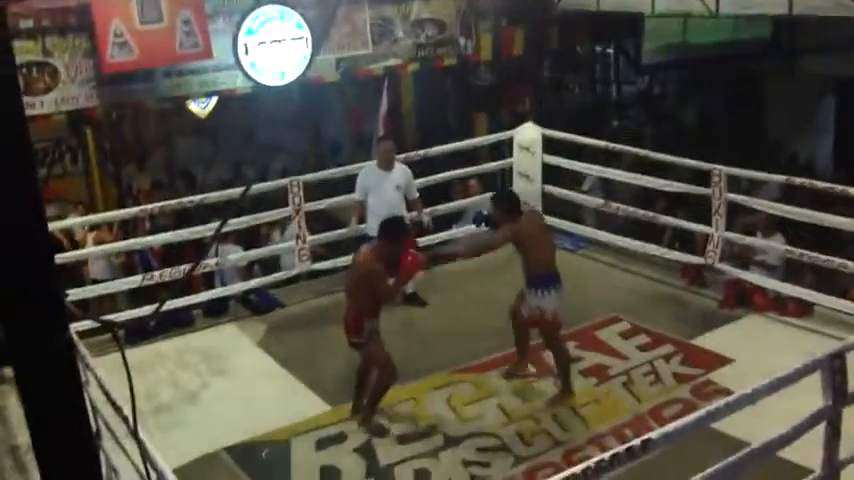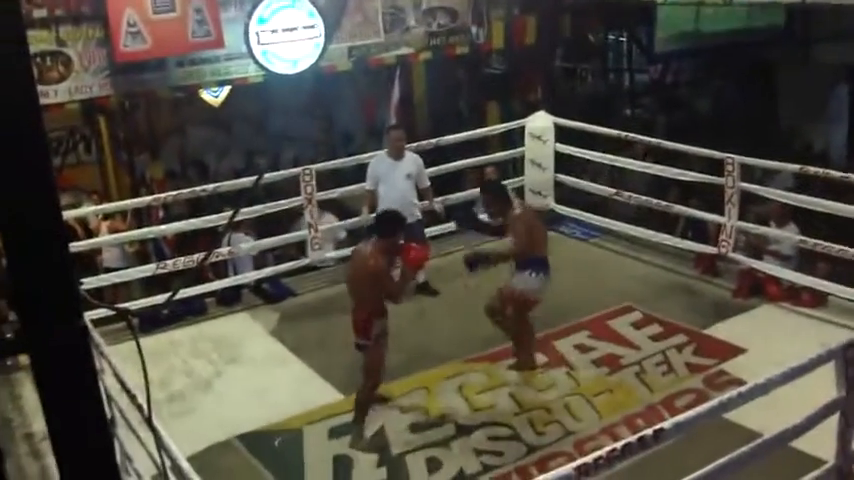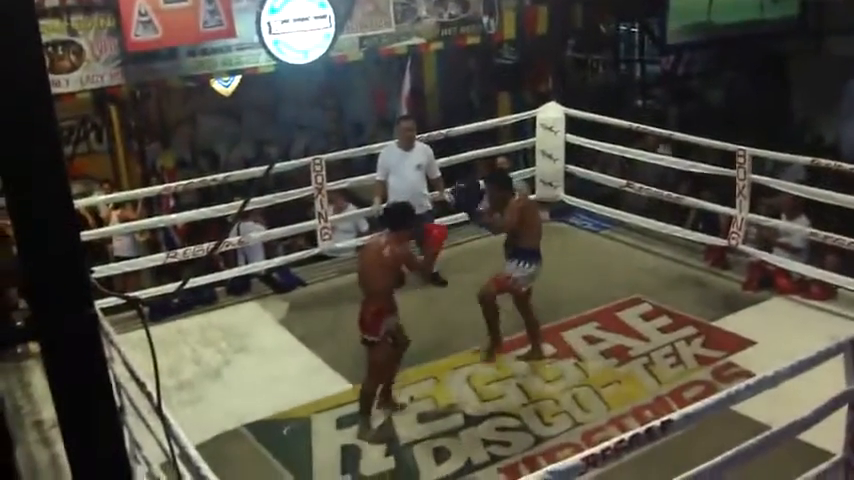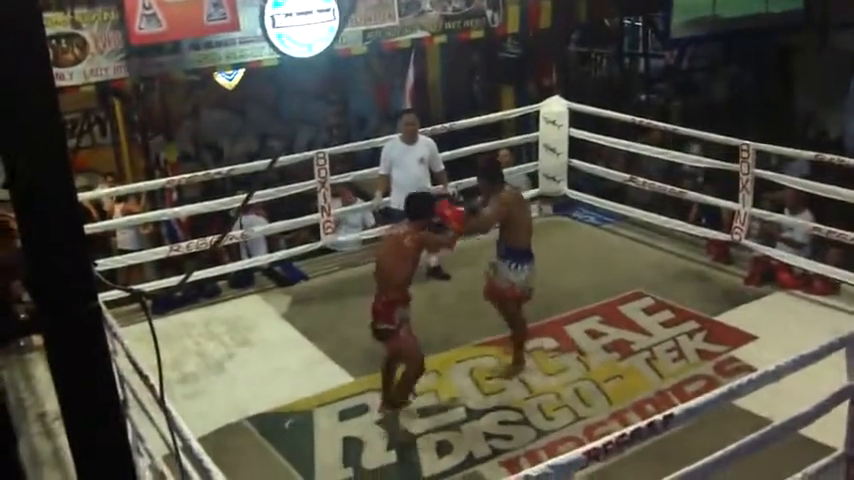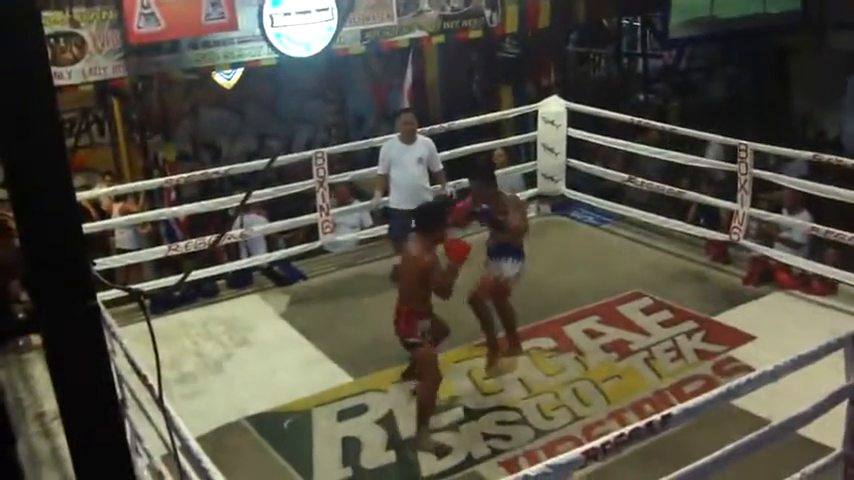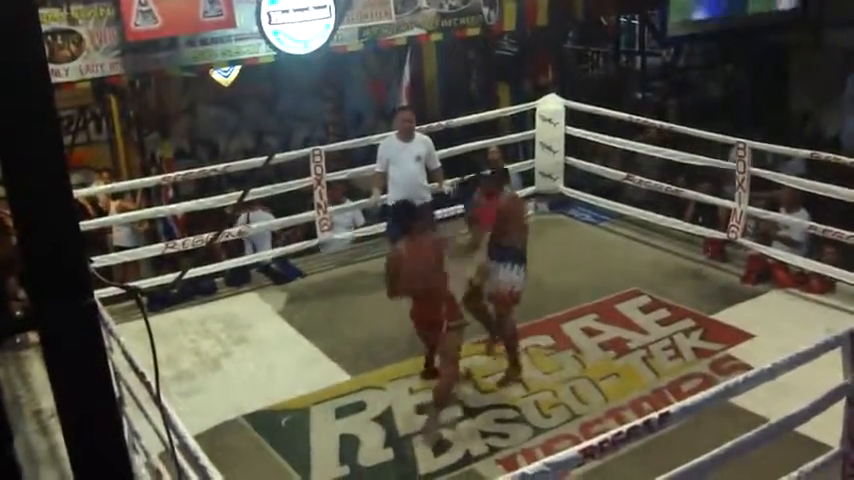
dt=0.3s
person 1, frame 1
left shoulder: (368, 250)
right shoulder: (372, 265)
right elbow: (386, 296)
left wrist: (401, 273)
right wrist: (404, 276)
left hip: (359, 315)
right hip: (361, 322)
left knee: (370, 361)
right knee: (388, 372)
left ankle: (358, 406)
right ankle: (367, 417)
person 1, frame 2
left shoulder: (362, 248)
right shoulder: (378, 264)
right elbow: (395, 296)
left wrist: (394, 257)
right wrist: (409, 270)
left hip: (364, 313)
right hip: (370, 320)
left knee: (374, 364)
right knee: (372, 378)
left ankle: (371, 395)
right ankle: (357, 433)
person 1, frame 3
left shoulder: (372, 243)
right shoulder: (399, 251)
right elbow: (425, 270)
right wrist: (433, 246)
left hip: (374, 308)
right hip: (379, 315)
left knee: (401, 343)
right knee: (376, 373)
left ankle: (385, 398)
right ankle: (364, 425)
person 1, frame 4
left shoulder: (392, 232)
right shoulder: (419, 237)
right elbow: (448, 242)
right wrist: (454, 223)
left hip: (383, 303)
right hip: (393, 310)
left knee: (394, 352)
right knee: (416, 364)
left ankle: (388, 400)
right ankle: (392, 407)
person 1, frame 5
left shoulder: (414, 243)
right shoulder: (426, 259)
right elbow: (444, 291)
right wrist: (455, 263)
left hip: (410, 311)
right hip: (414, 318)
left knee: (441, 331)
right knee: (432, 378)
left ankle: (412, 370)
right ankle: (422, 436)
person 1, frame 6
left shoulder: (395, 255)
right shoulder: (432, 240)
left elbow: (392, 293)
left hip: (419, 311)
right hip: (443, 309)
left knee: (434, 342)
right knee: (450, 368)
left ankle: (429, 369)
right ankle: (432, 422)
person 2, frame 1
left shoulder: (517, 228)
right shoulder: (531, 216)
left elbow: (484, 247)
left wrist: (446, 255)
right wrist: (493, 222)
left hip: (543, 287)
right hip: (537, 283)
left knee: (552, 339)
right knee: (517, 315)
left ankle: (566, 388)
right ankle: (521, 364)
person 2, frame 2
left shoulder: (517, 217)
right shoulder: (514, 210)
left elbow: (518, 251)
left wrist: (486, 258)
left hip: (533, 272)
right hip: (530, 270)
left knee: (494, 308)
right knee: (519, 314)
left ankle: (521, 349)
right ankle: (527, 359)
person 2, frame 3
left shoulder: (517, 204)
right shoulder: (511, 202)
left elbow: (502, 227)
right elbow: (495, 220)
left wrist: (479, 215)
left hip: (524, 262)
right hip: (522, 260)
left knee: (485, 294)
right knee: (522, 304)
left ankle: (495, 339)
right ankle: (536, 349)
person 2, frame 4
left shoulder: (504, 199)
right shoulder: (508, 193)
left elbow: (482, 225)
left hip: (516, 262)
right hip: (508, 257)
left knee: (512, 311)
right knee: (493, 295)
left ankle: (518, 360)
right ankle: (516, 345)
person 2, frame 5
left shoulder: (510, 202)
right shoulder: (484, 202)
left elbow: (519, 229)
right elbow: (457, 217)
left wrist: (494, 220)
left hip: (509, 258)
right hip: (496, 256)
left knee: (477, 299)
right knee: (500, 300)
left ankle: (494, 349)
right ankle: (514, 345)
person 2, frame 6
left shoulder: (508, 201)
right shoulder: (494, 201)
right elbow: (480, 226)
left hip: (510, 264)
right hip: (494, 260)
left knee: (503, 315)
right knee: (470, 300)
left ankle: (514, 367)
right ankle: (495, 334)
person 3, frame 1
left shoulder: (404, 171)
right shoulder: (366, 173)
left elbow: (413, 197)
right elbow: (360, 199)
left wrist: (421, 214)
right wrist: (355, 219)
right hip: (376, 229)
left ankle: (409, 292)
person 3, frame 2
left shoulder: (415, 160)
right shoulder: (377, 162)
left elbow: (424, 185)
right elbow: (370, 189)
left wrist: (432, 203)
right wrist: (366, 209)
left hip: (412, 215)
left ankle: (421, 282)
person 3, frame 3
left shoulder: (425, 150)
right shoulder: (387, 153)
left elbow: (434, 175)
right elbow: (381, 179)
left wrist: (442, 193)
right wrist: (377, 200)
left hip: (422, 206)
left ankle: (431, 272)
person 3, frame 4
left shoulder: (428, 144)
right shoulder: (390, 147)
left elbow: (439, 169)
right elbow: (383, 173)
left wrist: (446, 187)
right wrist: (378, 194)
right hip: (399, 203)
left ankle: (434, 266)
person 3, frame 5
left shoulder: (427, 143)
right shoulder: (389, 146)
left elbow: (437, 168)
right elbow: (382, 172)
left wrist: (444, 186)
right wrist: (378, 196)
left hip: (424, 200)
right hip: (398, 202)
right knee: (398, 237)
right ankle: (398, 263)
person 3, frame 6
left shoulder: (425, 141)
right shoulder: (386, 145)
left elbow: (435, 167)
right elbow: (380, 171)
left wrist: (442, 185)
right wrist: (376, 192)
left hip: (422, 198)
right hip: (396, 200)
right knee: (396, 234)
